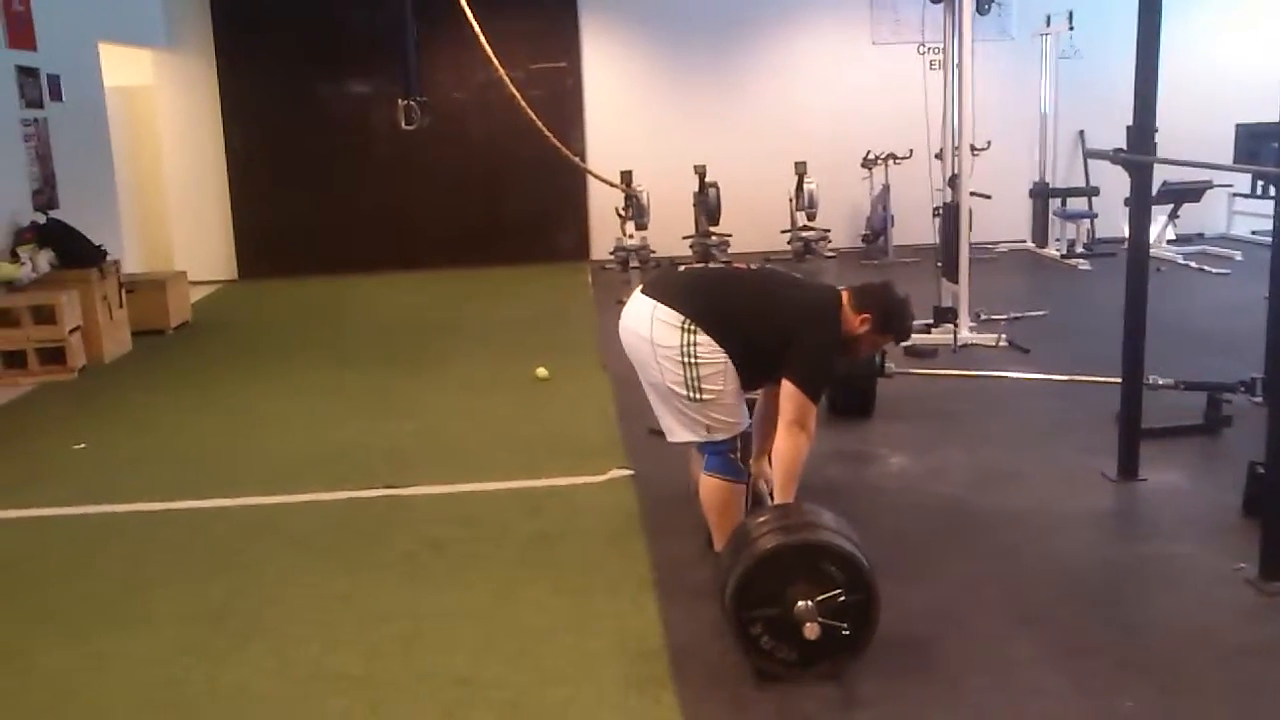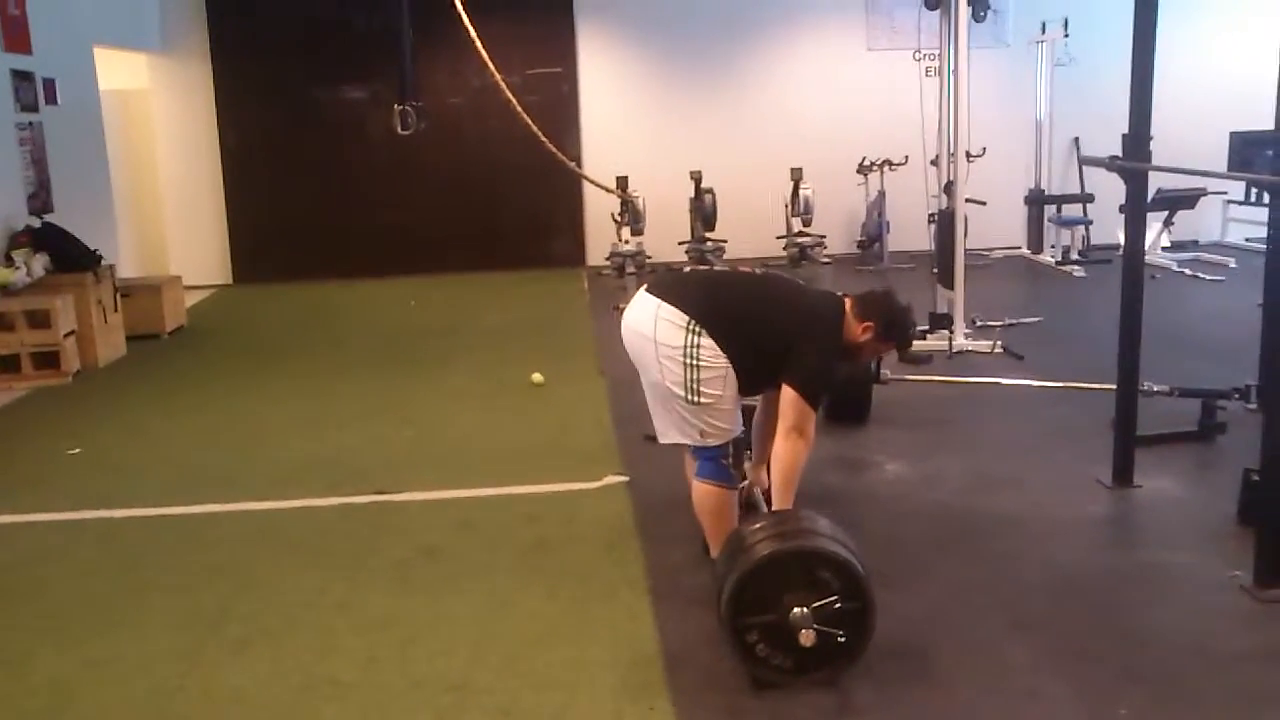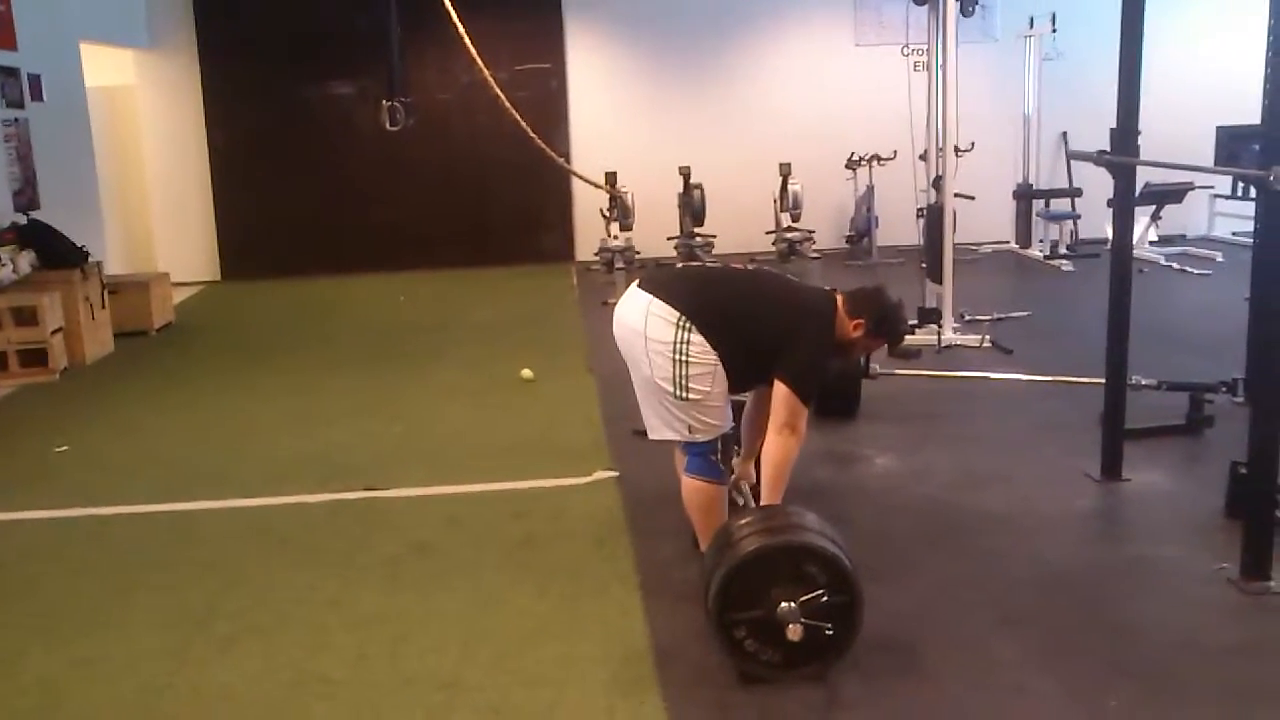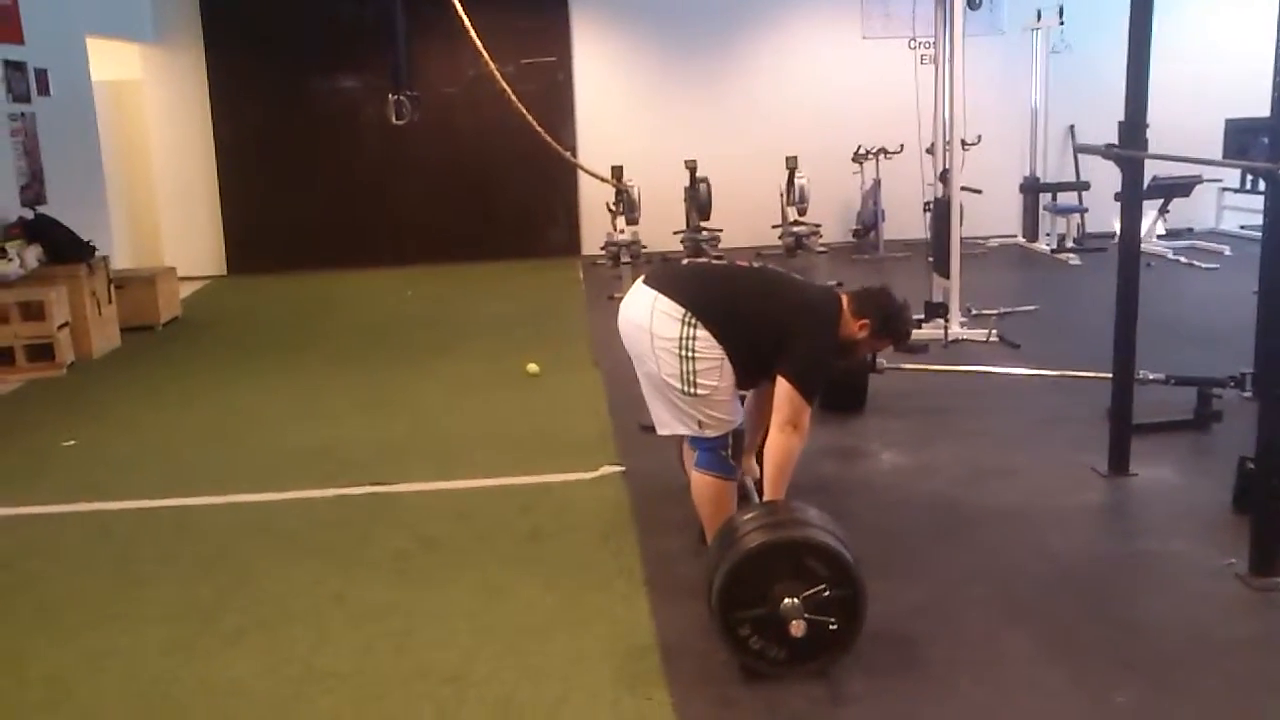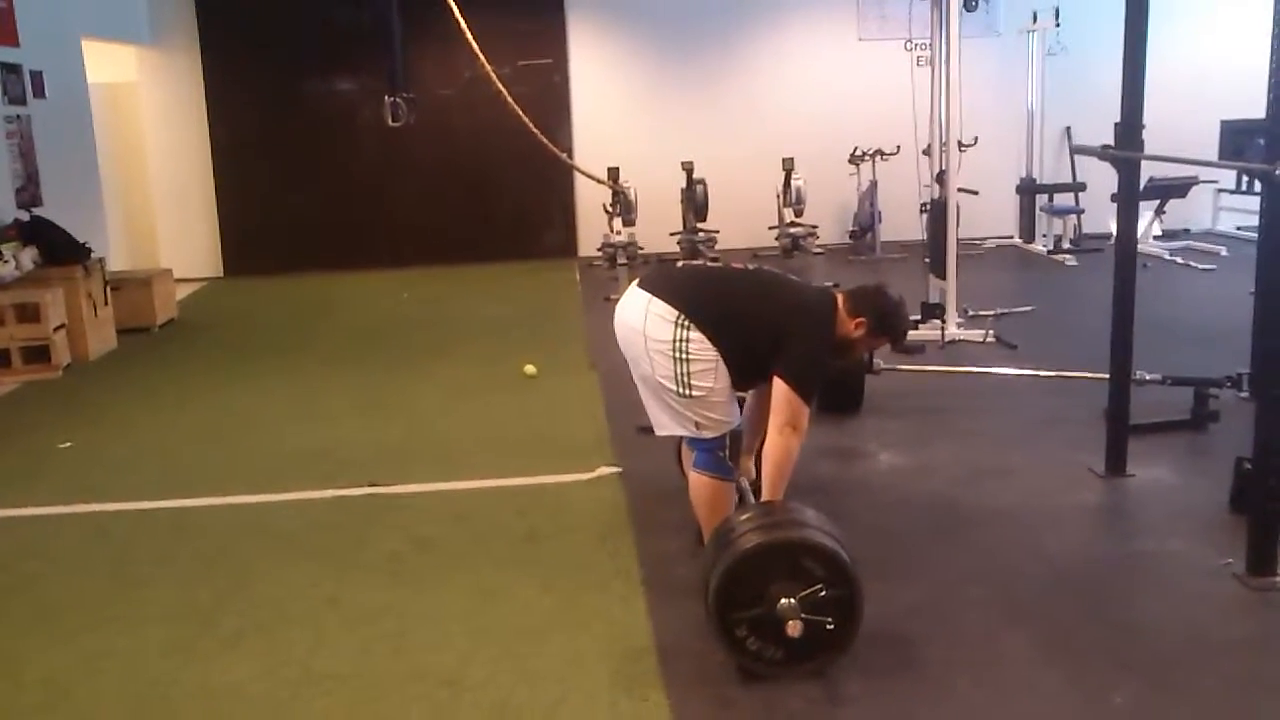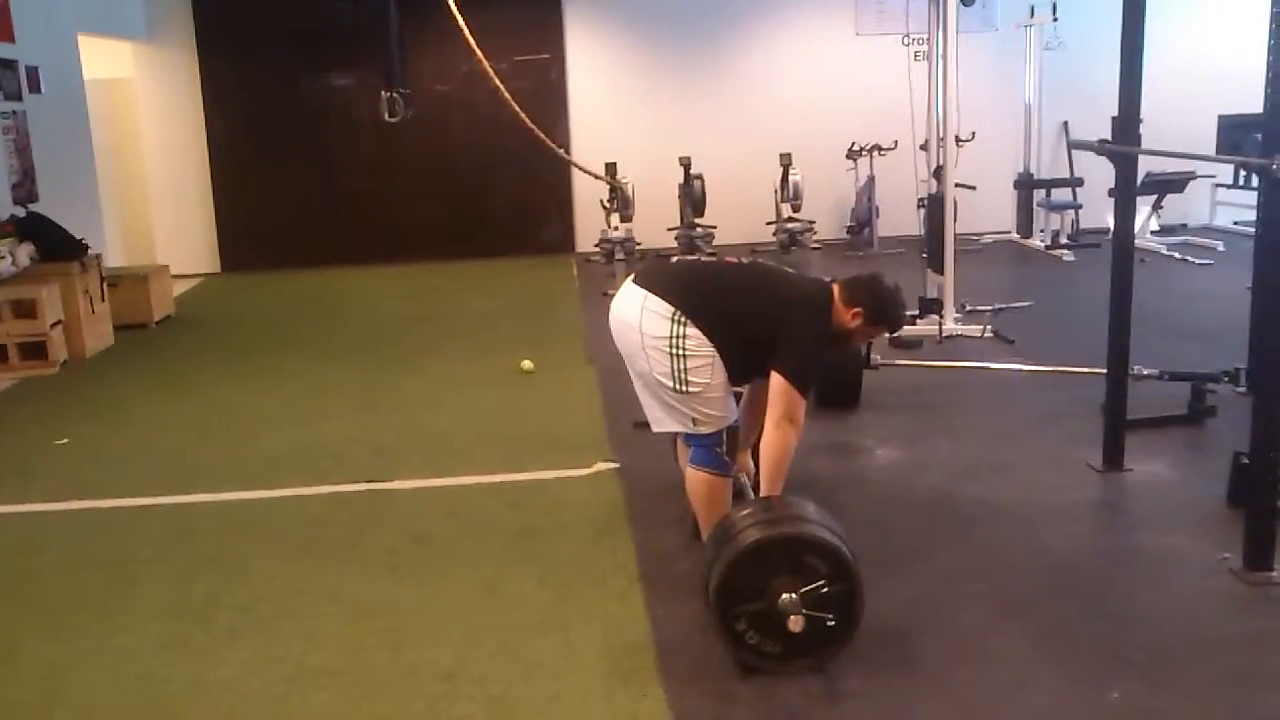
dt=0.3s
person 1, frame 1
left shoulder: (811, 307)
right shoulder: (820, 330)
left elbow: (773, 390)
right elbow: (795, 427)
left wrist: (759, 459)
right hip: (673, 324)
left knee: (707, 430)
right knee: (723, 444)
left ankle: (720, 529)
person 1, frame 2
left shoulder: (813, 315)
right shoulder: (821, 336)
left elbow: (774, 395)
right elbow: (794, 432)
left wrist: (757, 466)
right hip: (677, 323)
left knee: (703, 436)
right knee: (716, 449)
left ankle: (717, 535)
person 1, frame 3
left shoulder: (804, 312)
right shoulder: (813, 332)
left elbow: (764, 392)
right elbow: (786, 428)
left wrist: (746, 462)
right hip: (667, 321)
left knee: (692, 432)
right knee: (705, 445)
left ankle: (705, 528)
person 1, frame 4
left shoulder: (809, 309)
right shoulder: (818, 330)
left elbow: (765, 388)
right elbow: (788, 426)
left wrist: (747, 456)
right hip: (672, 317)
left knee: (701, 429)
right knee: (716, 441)
left ankle: (712, 522)
person 1, frame 5
left shoulder: (806, 308)
right shoulder: (814, 330)
left elbow: (765, 389)
right elbow: (787, 427)
left wrist: (745, 457)
right hip: (666, 320)
left knee: (700, 429)
right knee: (715, 441)
left ankle: (710, 524)
person 1, frame 6
left shoulder: (801, 301)
right shoulder: (810, 321)
left elbow: (762, 381)
right elbow: (784, 421)
left wrist: (742, 453)
right hip: (662, 315)
left knee: (695, 424)
right knee: (711, 436)
left ankle: (706, 520)
